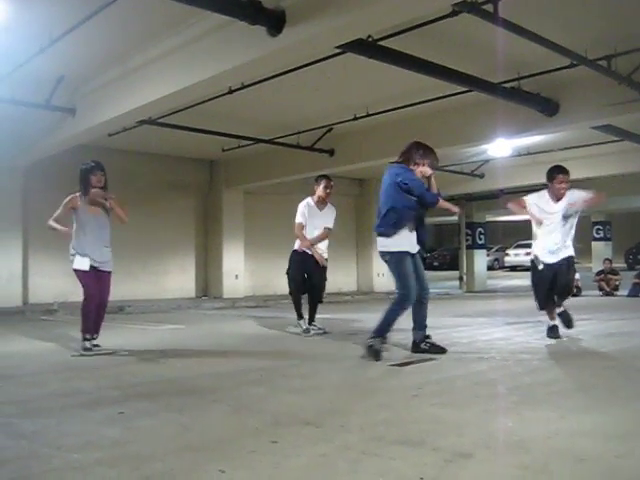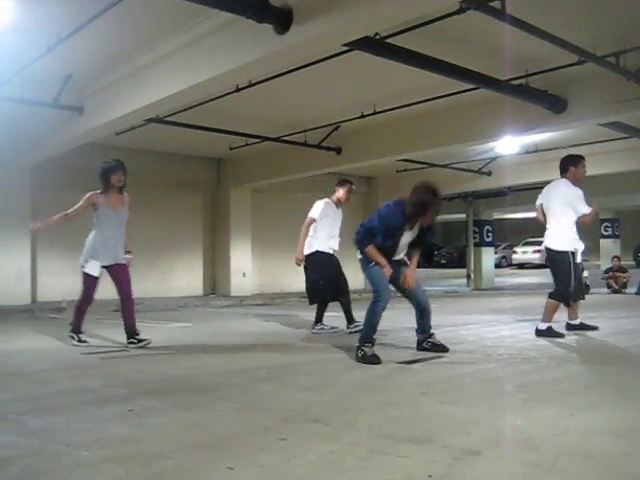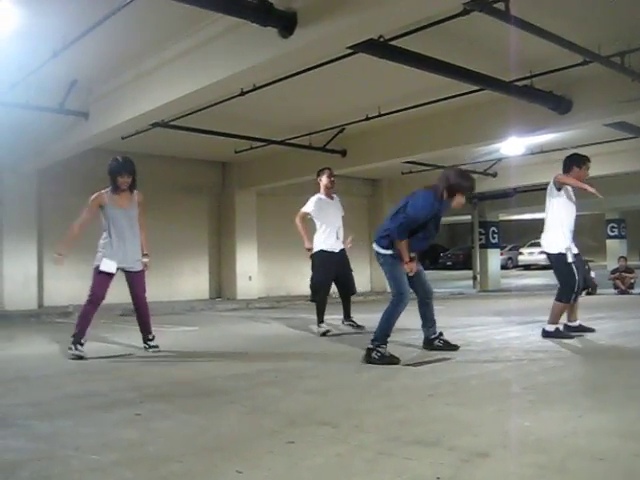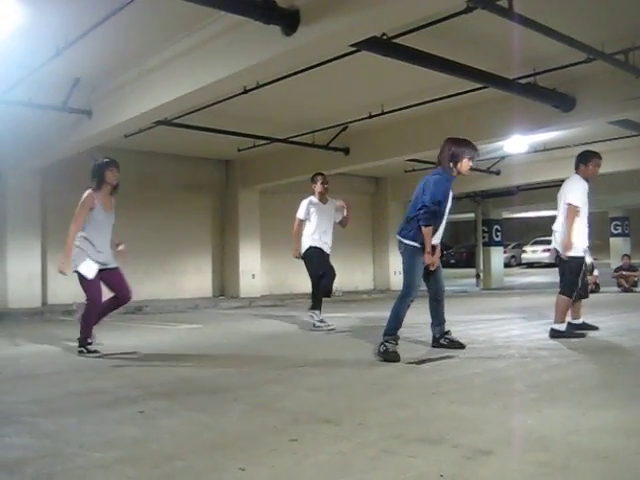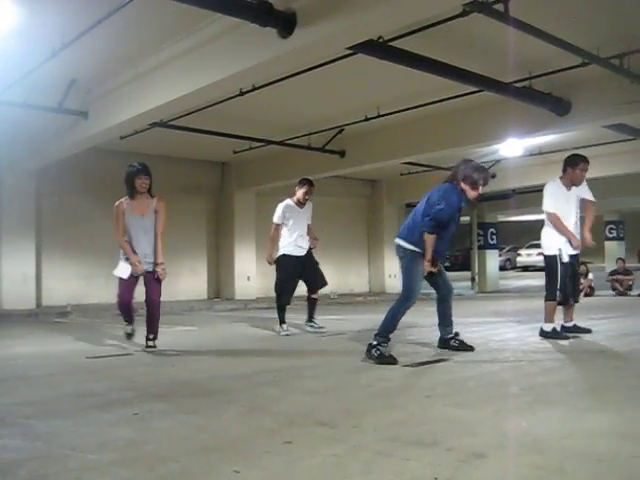
dt=1s
person 1, frame 1
left shoulder: (407, 178)
right shoulder: (400, 172)
left elbow: (428, 196)
right elbow: (428, 199)
left wrist: (431, 181)
right wrist: (450, 207)
left hip: (409, 245)
right hip: (394, 245)
left knee: (422, 293)
right knee: (408, 295)
left ankle: (420, 339)
right ankle: (377, 338)
person 1, frame 2
left shoulder: (424, 224)
right shoulder: (390, 213)
right elbow: (362, 238)
left wrist: (411, 268)
right wrist: (383, 264)
left hip: (397, 261)
right hip: (374, 259)
left knee: (422, 301)
right knee: (382, 296)
left ankle: (424, 338)
right ankle: (365, 345)
person 1, frame 3
left shoulder: (435, 201)
right shoulder: (426, 201)
right elbow: (400, 230)
left wrist: (413, 259)
right wrist: (406, 259)
left hip: (406, 252)
right hip: (389, 250)
left knee: (425, 292)
right knee: (402, 296)
left ankle: (431, 336)
right ankle: (376, 348)
person 1, frame 4
left shoulder: (446, 181)
right shoulder: (438, 180)
right elbow: (426, 217)
left wrist: (436, 250)
right wrist: (427, 251)
left hip: (429, 245)
right hip: (413, 243)
left knee: (437, 291)
right knee: (410, 291)
left ankle: (440, 335)
right ankle: (388, 341)
person 1, frame 5
left shoulder: (447, 192)
right shoulder: (451, 194)
right elbow: (431, 224)
left wrist: (433, 258)
right wrist: (428, 258)
left hip: (422, 250)
right hip: (412, 247)
left knee: (446, 290)
right knee: (409, 296)
left ankle: (447, 336)
right ankle: (378, 344)
person 2, frame 1
left shoulder: (109, 199)
right shoulder: (75, 200)
left elbow: (124, 218)
right elbow: (52, 221)
left wrist: (106, 200)
right wrist: (62, 229)
left hip: (103, 257)
right hip: (82, 255)
left knee: (102, 299)
right knee: (91, 294)
left ankle: (92, 337)
right ankle: (86, 337)
person 2, frame 2
left shoulder: (126, 199)
right shoulder: (95, 198)
right elbow: (70, 214)
left wrist: (127, 251)
right wrist: (45, 224)
left hip: (116, 256)
right hip: (95, 254)
left knee: (126, 293)
right knee: (88, 295)
left ankle: (132, 336)
right ankle: (75, 331)
person 2, frame 3
left shoulder: (138, 197)
right shoulder: (101, 198)
right elbow: (80, 223)
left wrist: (145, 254)
right wrist: (63, 248)
left hip: (133, 256)
right hip: (109, 254)
left knee: (140, 300)
right knee: (95, 297)
left ankle: (148, 338)
right ankle: (77, 341)
person 2, frame 4
left shoulder: (111, 199)
right shoulder: (90, 196)
right elbow: (75, 227)
left wrist: (115, 244)
right wrist: (66, 257)
left hip: (105, 257)
right hip: (86, 256)
left knee: (125, 295)
right knee: (94, 299)
left ankle: (89, 321)
right ankle: (84, 343)
person 2, frame 5
left shoulder: (158, 204)
right shoulder: (121, 206)
left elbow: (159, 235)
right elbow: (120, 237)
left wrist: (160, 263)
right wrist: (133, 259)
left hip: (152, 261)
right hip: (129, 260)
left knee: (153, 301)
right knee: (123, 300)
left ankle: (151, 338)
right ankle: (129, 322)
person 3, frame 1
left shoulder: (574, 195)
right shoulder: (537, 198)
left elbow: (598, 197)
right elbow: (512, 204)
left wrist: (583, 202)
right wrist: (530, 213)
left hip: (564, 255)
right hip: (542, 256)
left knee: (565, 286)
right knee: (543, 292)
left ankle: (559, 307)
right ankle: (552, 322)
person 3, frame 2
left shoulder: (550, 187)
right shoulder: (574, 191)
left elbow: (539, 215)
right elbow: (586, 218)
right wrist: (594, 209)
left hip: (555, 244)
right hip: (563, 245)
left knee: (573, 284)
right knee: (564, 287)
left ankle: (574, 321)
right ankle: (543, 326)
person 3, frame 3
left shoulder: (567, 189)
right shoulder: (558, 186)
right elbow: (559, 177)
right wrist: (586, 187)
left hip: (564, 243)
right hip: (557, 245)
left knee: (575, 281)
right knee: (572, 283)
left ankle: (572, 323)
right ankle: (551, 327)
person 3, frame 4
left shoulder: (572, 183)
right shoulder: (579, 183)
right elbow: (571, 210)
right wrist: (567, 238)
left hip: (567, 243)
right hip: (572, 245)
left knee: (578, 283)
right knee: (570, 285)
left ankle: (576, 321)
right ankle: (558, 327)
person 3, frame 5
left shoulder: (580, 185)
right shoulder: (552, 187)
left elbow: (589, 206)
right elbow: (552, 216)
left wrist: (586, 230)
right wrist: (572, 236)
left hip: (571, 245)
right hip: (555, 245)
left knee: (573, 284)
right knee: (556, 284)
left ankle: (568, 323)
right ankle: (547, 327)
person 4, frame 1
left shoulder: (331, 210)
right shoulder: (305, 205)
left elbow: (326, 233)
right elbow: (298, 231)
left wrist: (310, 243)
right wrist: (314, 251)
left hip: (320, 254)
right hip: (301, 251)
left knee: (316, 288)
right knee: (295, 280)
left ankle: (311, 322)
right ankle: (300, 318)
person 4, frame 2
left shoulder: (339, 211)
right shoulder: (323, 204)
right elbow: (306, 225)
right wrist: (300, 250)
left hip: (329, 253)
right hip: (316, 253)
left knee: (341, 286)
right knee: (324, 289)
left ankle: (351, 323)
right ankle: (317, 324)
person 4, frame 3
left shoulder: (336, 199)
right shoulder: (316, 200)
right elbow: (299, 218)
left wrist: (346, 237)
right wrist: (307, 241)
left hip: (339, 249)
right hip: (323, 250)
left knee: (346, 284)
right knee: (321, 286)
left ankle: (347, 318)
right ankle: (321, 323)
person 4, frame 4
left shoulder: (333, 204)
right shoulder: (308, 203)
left elbow: (343, 223)
right elbow: (297, 225)
left wrist: (346, 210)
right wrist: (296, 248)
left hip: (325, 249)
right hip: (311, 247)
left knee: (321, 282)
right knee: (327, 275)
left ankle: (317, 320)
right ankle: (314, 309)
person 4, frame 5
left shoulder: (309, 206)
right shoulder: (284, 206)
right elbow: (275, 230)
left wrist: (313, 237)
right wrist: (270, 253)
left hip: (305, 252)
right hip: (287, 254)
left knee: (316, 283)
right knee: (284, 289)
left ankle: (310, 320)
right ankle: (282, 324)
